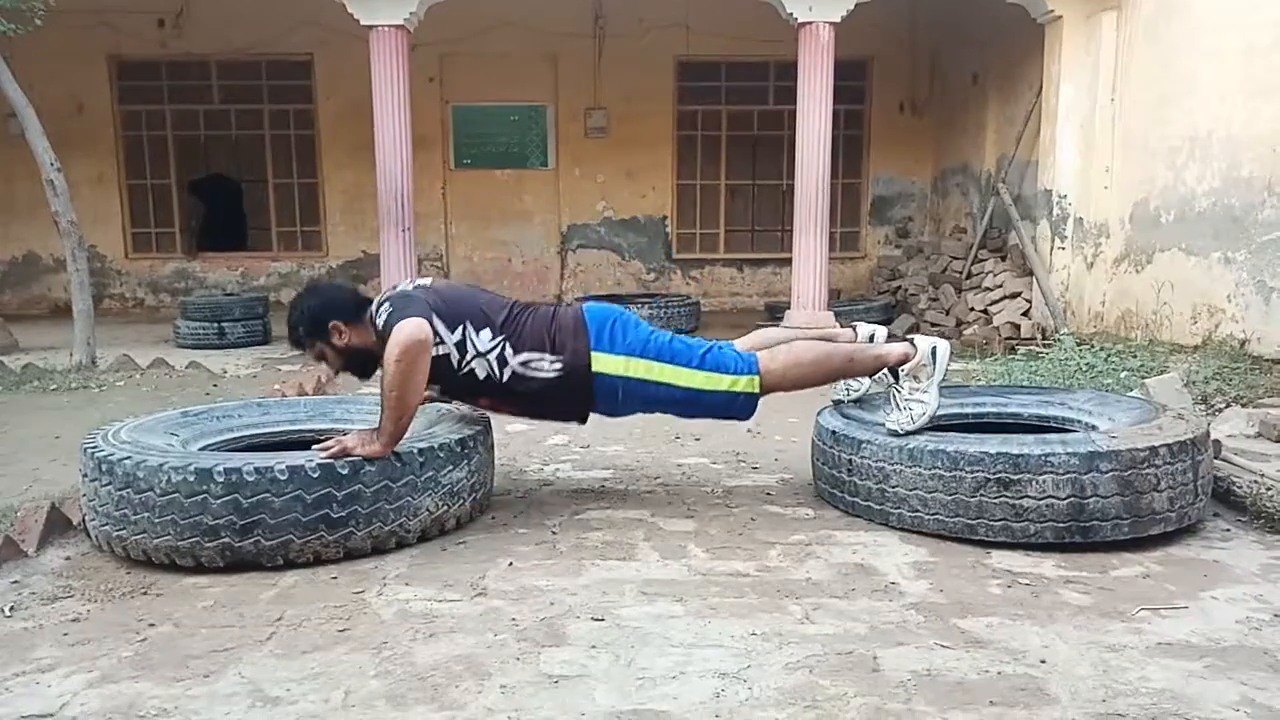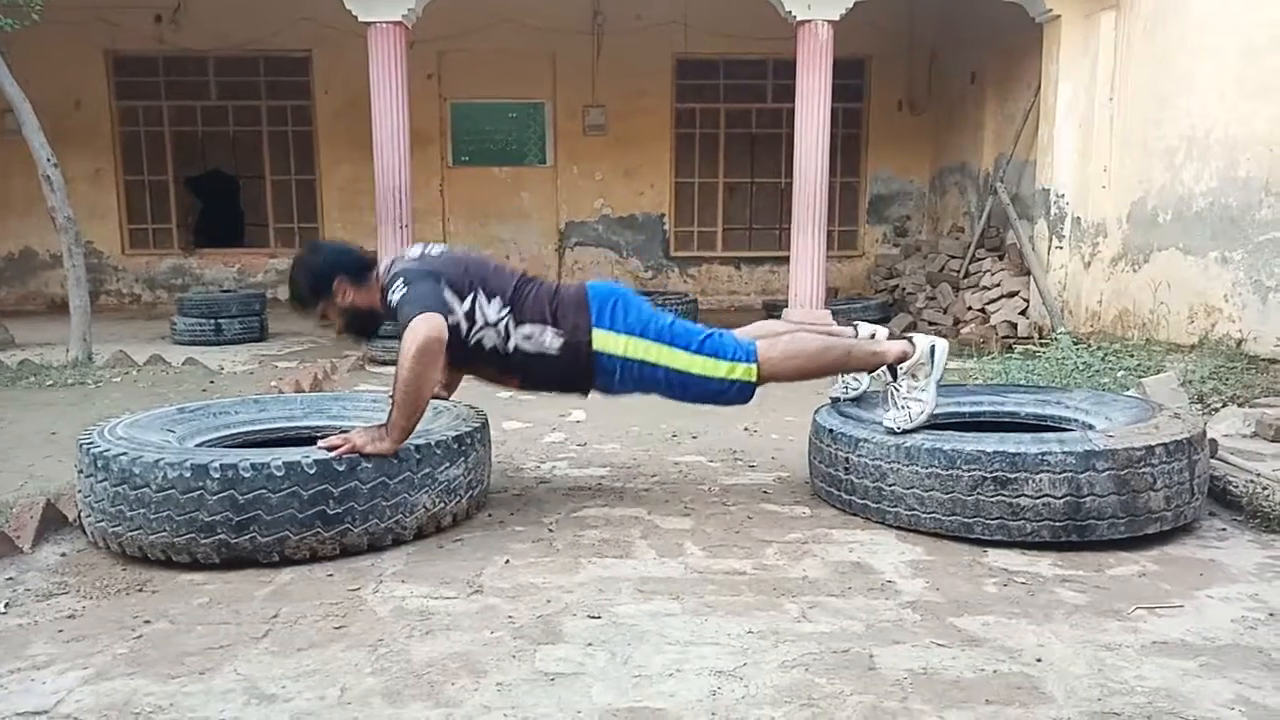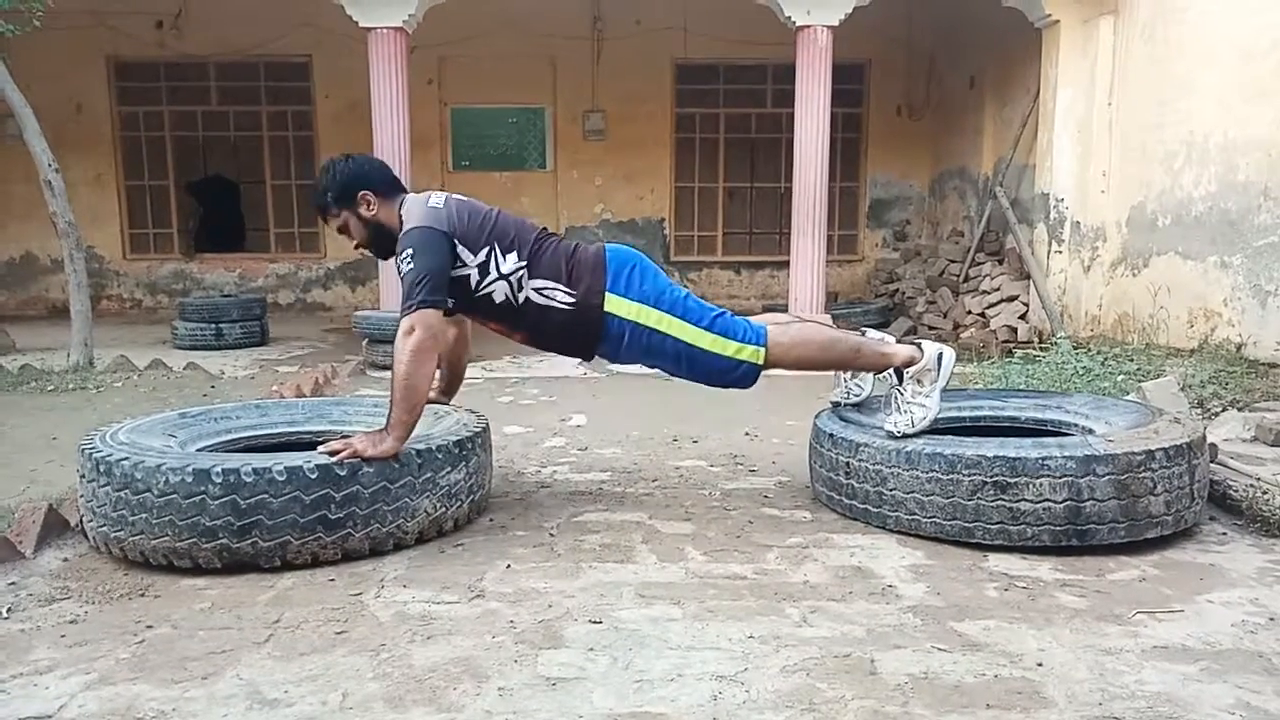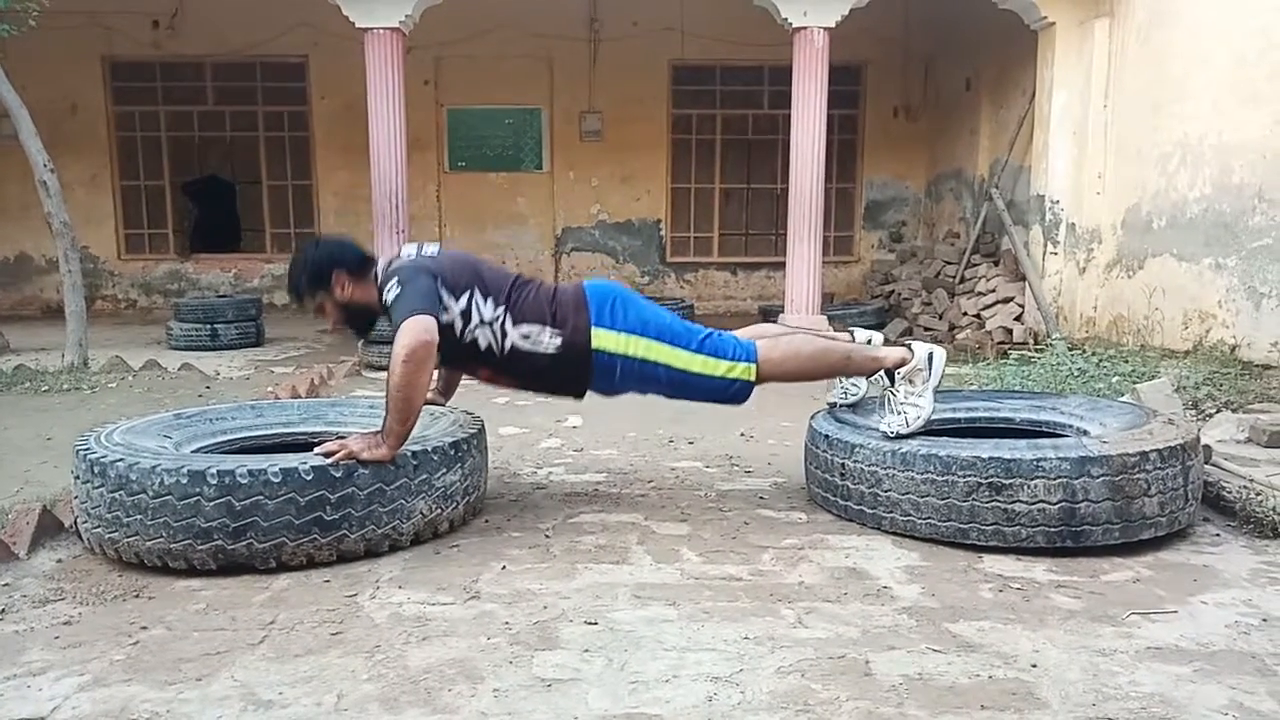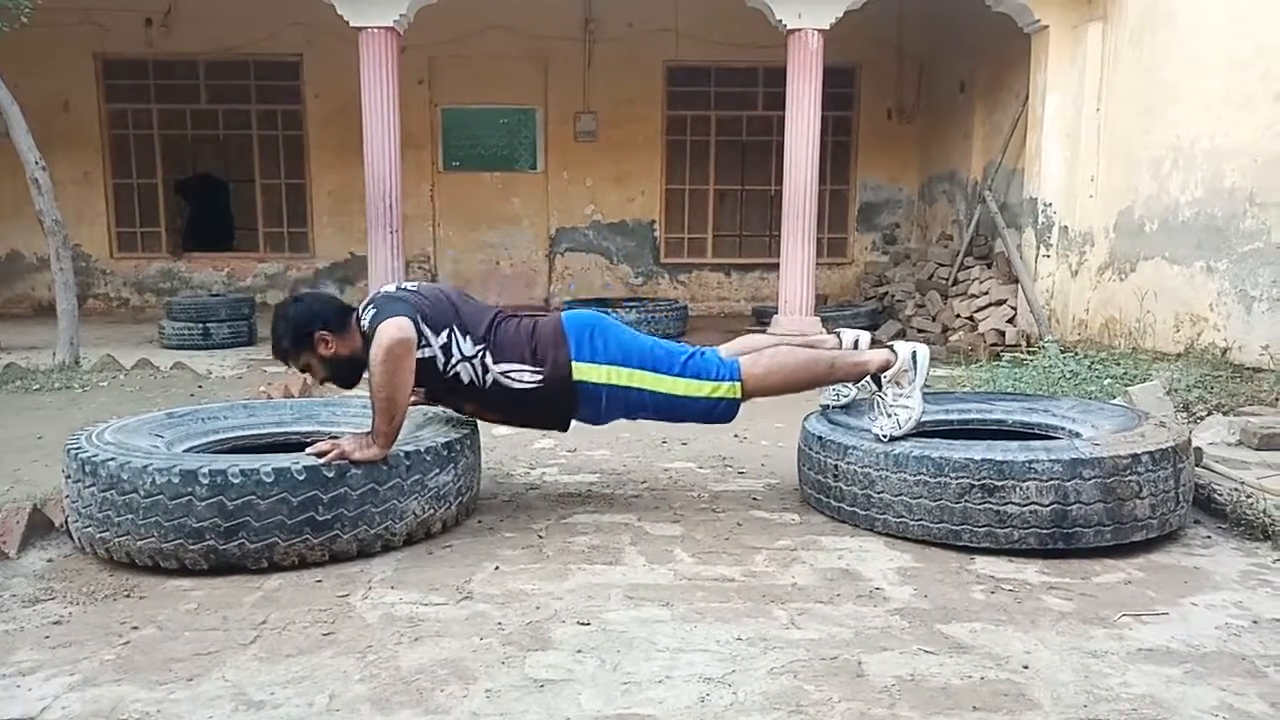
dt=0.7s
person 1, frame 1
left shoulder: (393, 309)
right shoulder: (418, 305)
left elbow: (412, 347)
left wrist: (383, 437)
right wrist: (448, 388)
left hip: (598, 357)
right hip: (590, 345)
left knee: (752, 375)
right knee: (735, 355)
left ankle: (910, 355)
right ankle: (855, 336)
person 1, frame 2
left shoulder: (403, 278)
right shoulder: (422, 272)
left elbow: (424, 341)
left wrist: (390, 435)
right wrist: (436, 389)
left hip: (597, 334)
right hip: (591, 320)
left knee: (752, 363)
right knee: (736, 344)
left ankle: (904, 354)
right ankle: (858, 337)
person 1, frame 3
left shoulder: (418, 230)
right shoulder: (433, 219)
left elbow: (420, 331)
right elbow: (456, 316)
left wrist: (392, 437)
right wrist: (444, 392)
left hip: (609, 299)
right hip: (602, 293)
left knee: (755, 349)
right knee: (744, 334)
left ankle: (911, 358)
right ankle: (866, 341)
person 1, frame 4
left shoulder: (400, 279)
right shoulder: (416, 273)
left elbow: (417, 342)
left wrist: (388, 440)
right wrist: (438, 393)
left hip: (596, 334)
right hip: (590, 320)
left knee: (748, 363)
right knee: (733, 347)
left ankle: (902, 360)
right ankle: (852, 342)
person 1, frame 5
left shoulder: (376, 313)
right shoulder: (400, 303)
left elbow: (395, 345)
left wrist: (377, 440)
right wrist: (430, 393)
left hip: (578, 363)
right hip: (571, 346)
left knee: (735, 379)
right knee: (720, 362)
left ankle: (888, 361)
right ankle: (840, 343)
